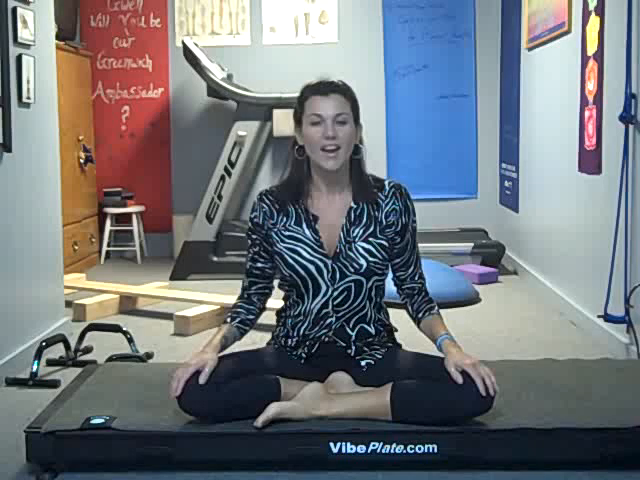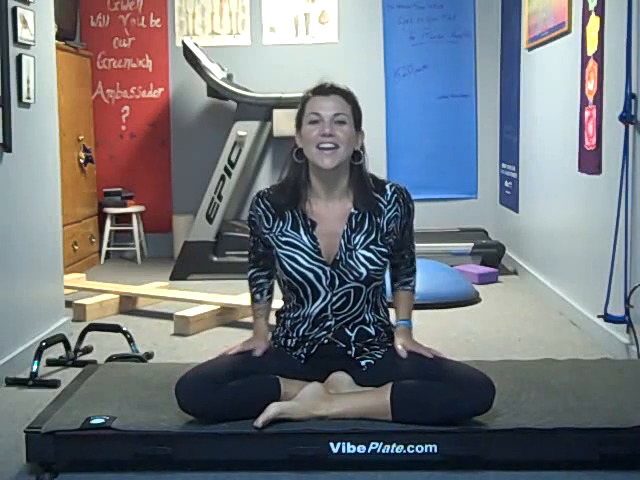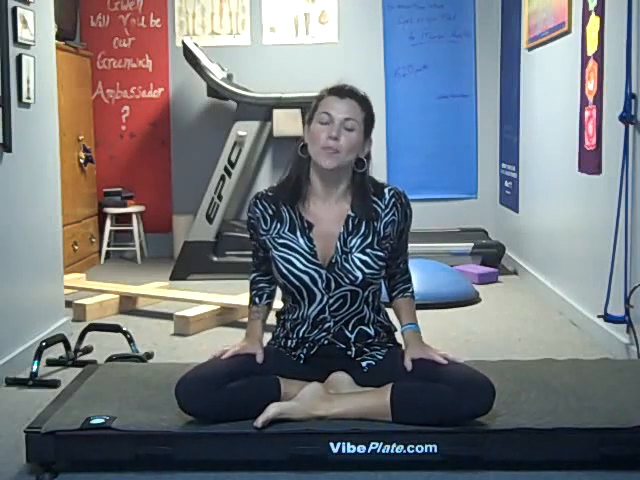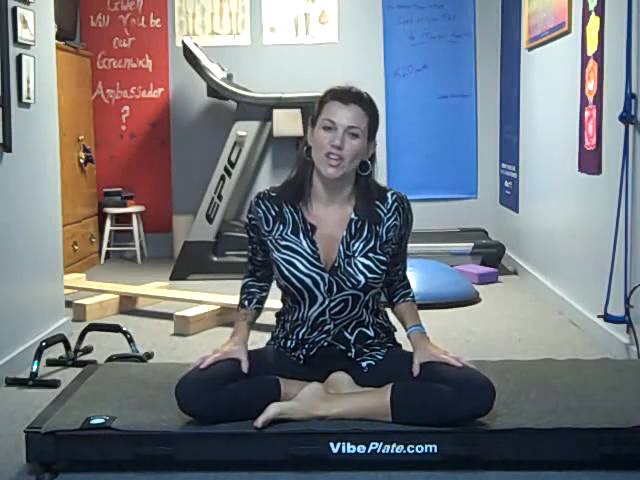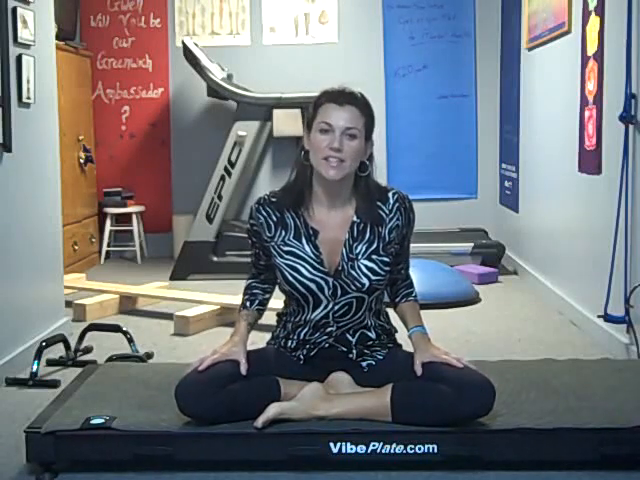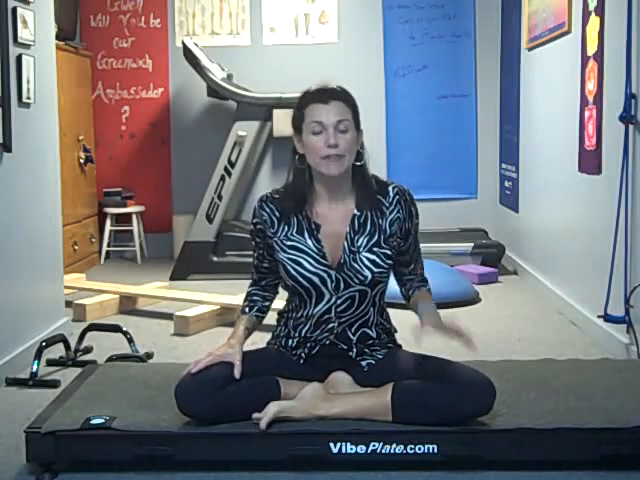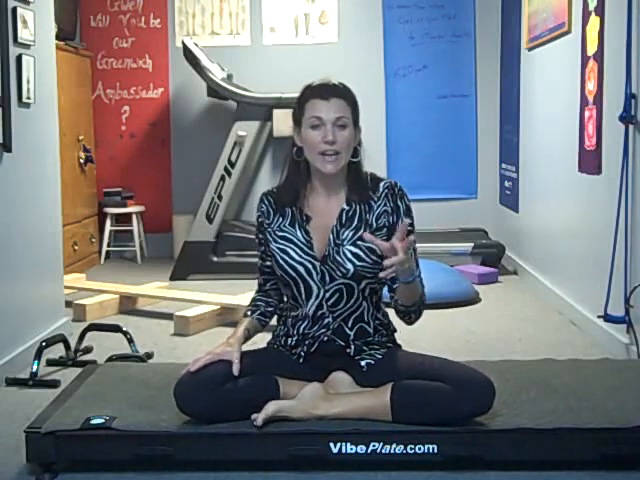
dt=0.4s
person 1, frame 1
left shoulder: (391, 201)
right shoulder: (271, 206)
left elbow: (412, 287)
right elbow: (254, 293)
left wrist: (449, 346)
right wrist: (213, 347)
left hip: (371, 355)
right hip: (294, 355)
left knee: (473, 393)
right knee: (195, 392)
left ankle: (316, 404)
right ankle: (338, 392)
person 1, frame 2
left shoulder: (392, 201)
right shoulder: (268, 206)
left wrist: (403, 328)
right wrist: (260, 329)
left hip: (370, 354)
right hip: (294, 354)
left knee: (477, 392)
right knee: (192, 392)
left ankle: (320, 404)
right ankle: (341, 392)
person 1, frame 3
left shoulder: (390, 205)
right shoulder: (268, 207)
left wrist: (412, 334)
right wrist: (253, 334)
left hip: (370, 354)
right hip: (294, 354)
left knee: (476, 393)
right knee: (192, 392)
left ankle: (320, 404)
right ankle: (339, 391)
person 1, frame 4
left shoulder: (391, 209)
right shoulder: (269, 208)
right elbow: (257, 278)
left wrist: (419, 337)
right wrist: (239, 337)
left hip: (370, 355)
right hip: (294, 354)
left knee: (477, 394)
right knee: (192, 393)
left ankle: (320, 405)
right ankle: (338, 391)
person 1, frame 5
left shoulder: (393, 208)
right shoulder: (269, 212)
left wrist: (420, 337)
right wrist: (239, 336)
left hip: (371, 356)
right hip: (294, 355)
left knee: (477, 394)
right knee: (192, 394)
left ankle: (319, 404)
right ankle: (336, 392)
person 1, frame 6
left shoulder: (394, 202)
right shoulder: (273, 210)
left elbow: (413, 276)
left wrist: (428, 311)
right wrist: (236, 339)
left hip: (371, 355)
right hip: (295, 354)
left knee: (478, 392)
right knee: (191, 394)
left ankle: (318, 403)
right ankle: (339, 392)
person 1, frame 7
left shoulder: (386, 197)
right shoulder: (273, 206)
left elbow: (411, 312)
left wrist: (404, 270)
right wrist: (236, 339)
left hip: (370, 355)
right hip: (294, 354)
left knee: (477, 392)
right knee: (191, 392)
left ankle: (319, 404)
right ankle: (339, 393)
